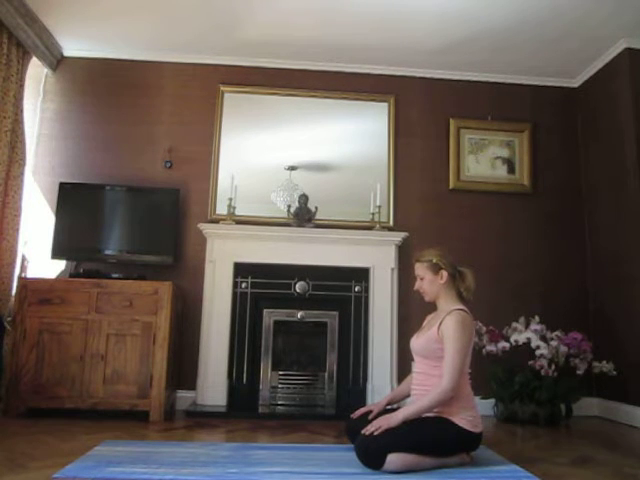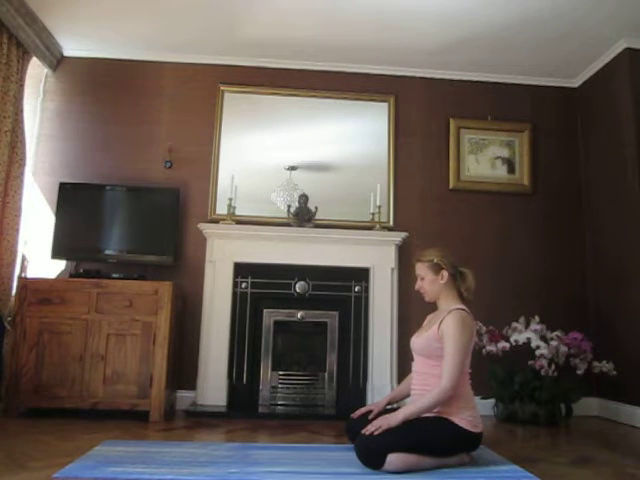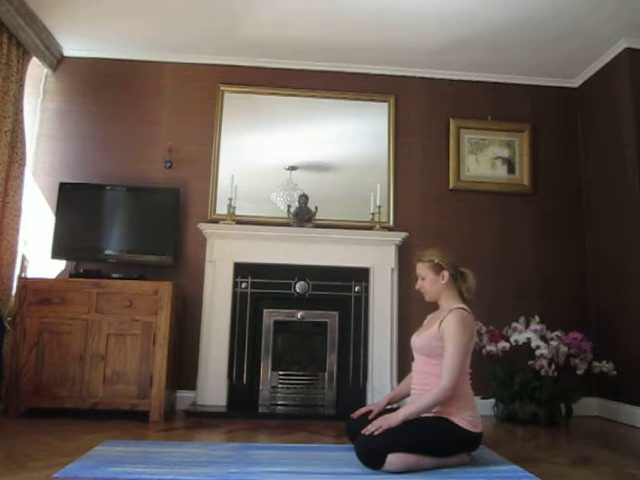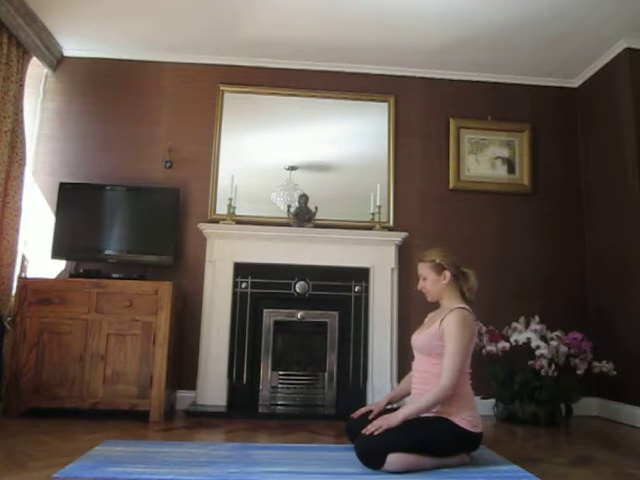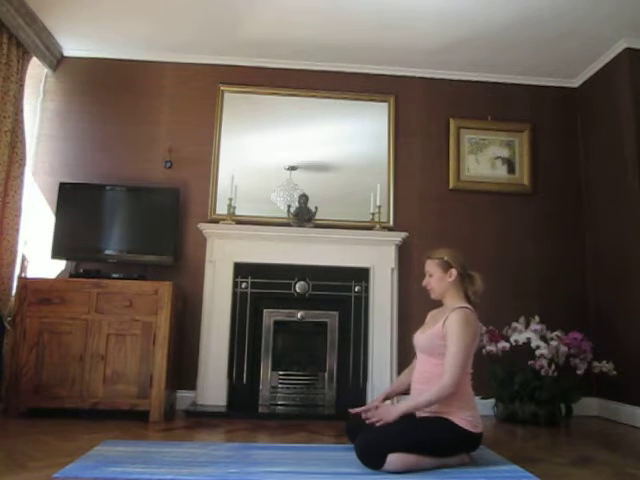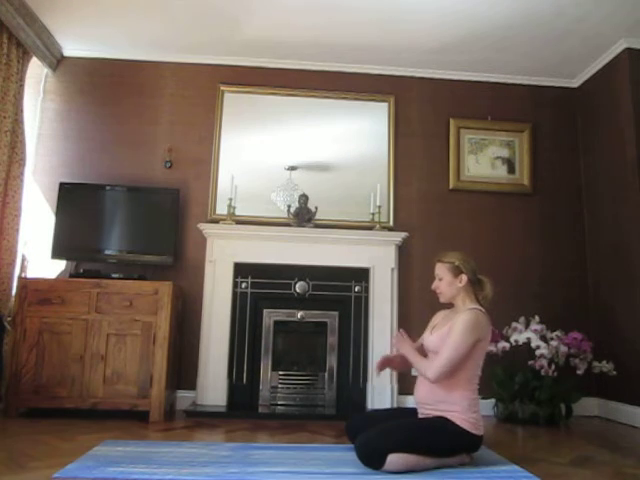
dt=0.3s
person 1, frame 1
left shoulder: (457, 319)
right shoulder: (432, 318)
left elbow: (448, 387)
left wrist: (398, 416)
right wrist: (386, 401)
left hip: (454, 424)
right hip: (429, 414)
left knee: (369, 449)
right knee: (356, 426)
left ankle: (452, 457)
right ankle: (443, 452)
person 1, frame 2
left shoulder: (456, 318)
right shoulder: (432, 318)
left elbow: (448, 387)
left wrist: (398, 416)
right wrist: (385, 401)
left hip: (454, 424)
right hip: (429, 414)
left knee: (368, 450)
right knee: (356, 426)
left ankle: (451, 457)
right ankle: (441, 451)
person 1, frame 3
left shoulder: (457, 318)
right shoulder: (433, 318)
left elbow: (447, 386)
right elbow: (419, 373)
left wrist: (398, 416)
right wrist: (386, 401)
left hip: (454, 424)
right hip: (429, 414)
left knee: (368, 449)
right knee: (356, 426)
left ankle: (452, 457)
right ankle: (444, 452)
person 1, frame 4
left shoulder: (458, 317)
right shoulder: (433, 317)
left elbow: (447, 385)
right elbow: (419, 371)
left wrist: (399, 416)
right wrist: (386, 401)
left hip: (454, 425)
right hip: (429, 415)
left knee: (368, 449)
right knee: (356, 427)
left ankle: (451, 457)
right ankle: (442, 451)
person 1, frame 5
left shoulder: (461, 317)
right shoulder: (434, 315)
left elbow: (449, 384)
right elbow: (417, 367)
left wrist: (398, 408)
right wrist: (383, 397)
left hip: (454, 425)
right hip: (428, 415)
left knee: (368, 449)
right knee: (356, 427)
left ankle: (451, 457)
right ankle: (443, 451)
person 1, frame 6
left shoulder: (472, 318)
right shoulder: (441, 317)
left elbow: (434, 372)
right elbow: (413, 360)
left wrist: (408, 350)
right wrist: (394, 360)
left hip: (457, 426)
right hip: (429, 415)
left knee: (368, 449)
right knee: (355, 427)
left ankle: (451, 457)
right ankle: (441, 450)
